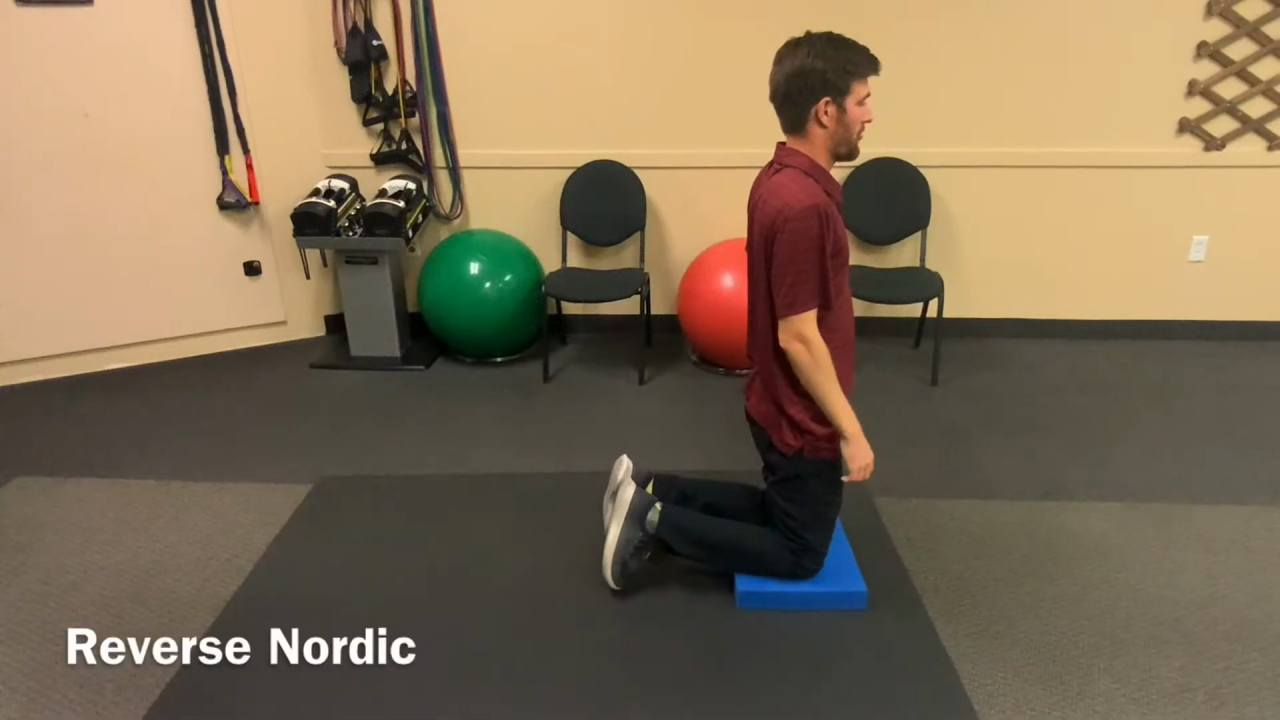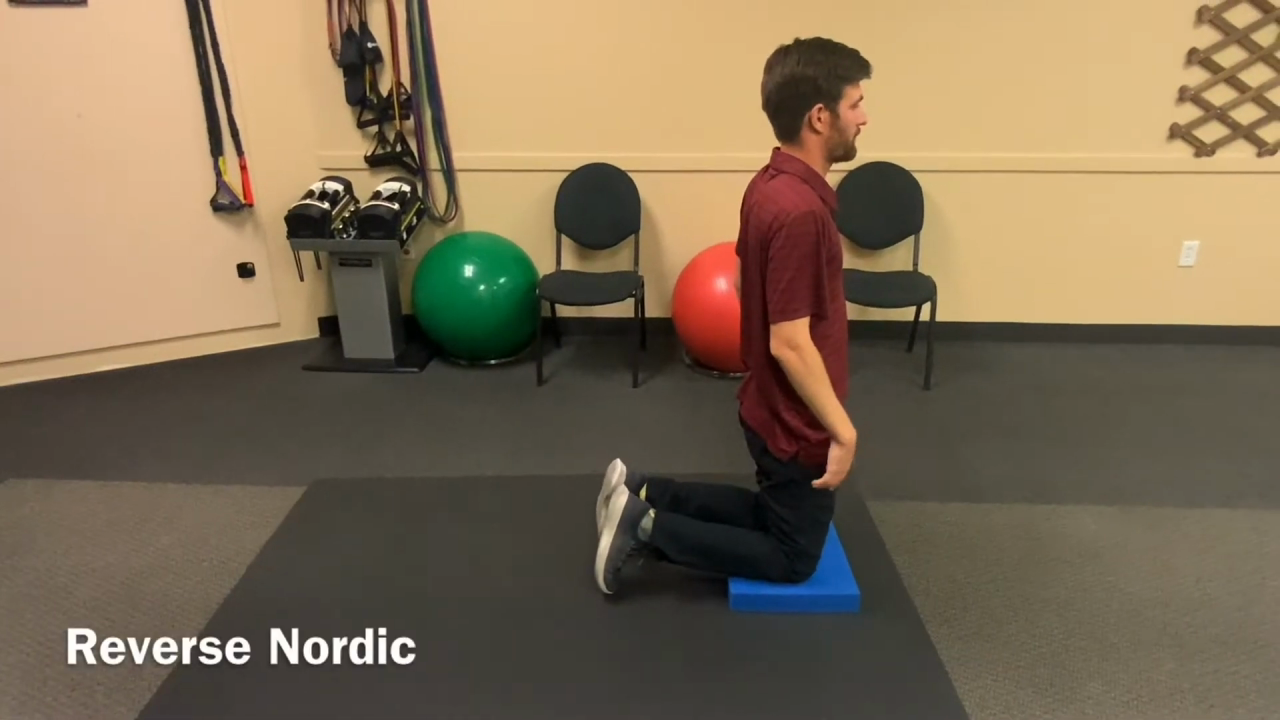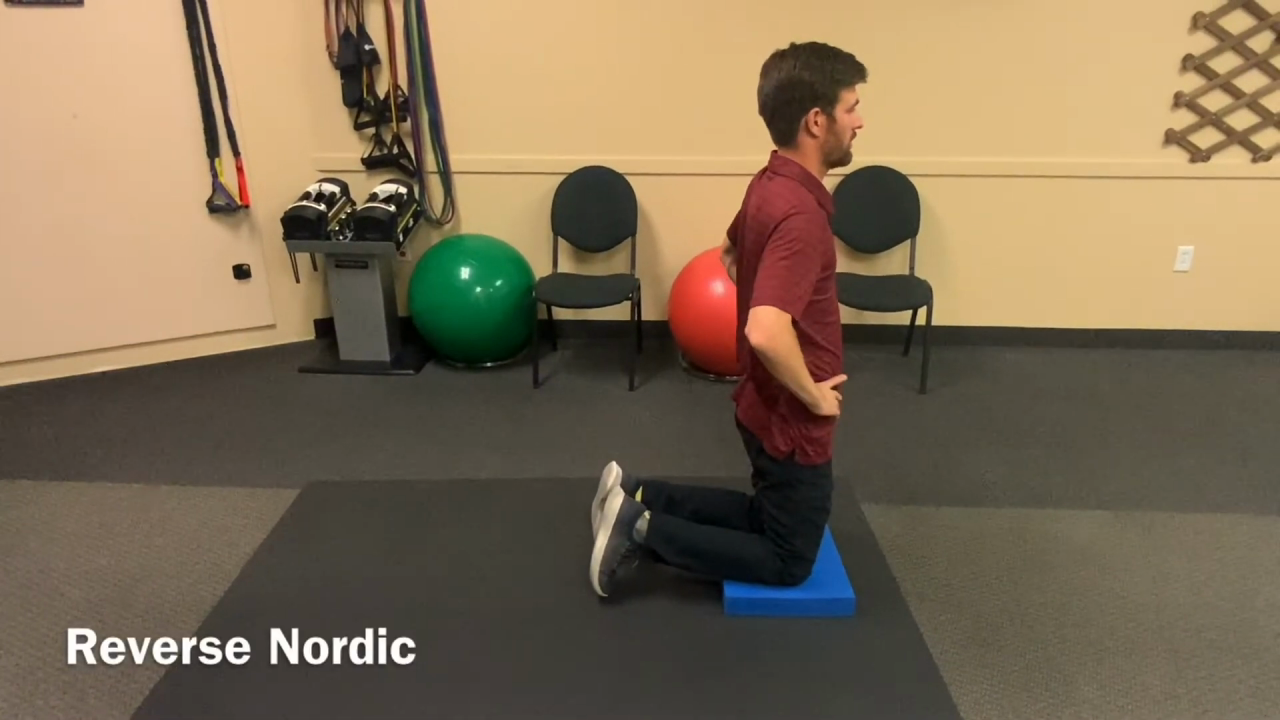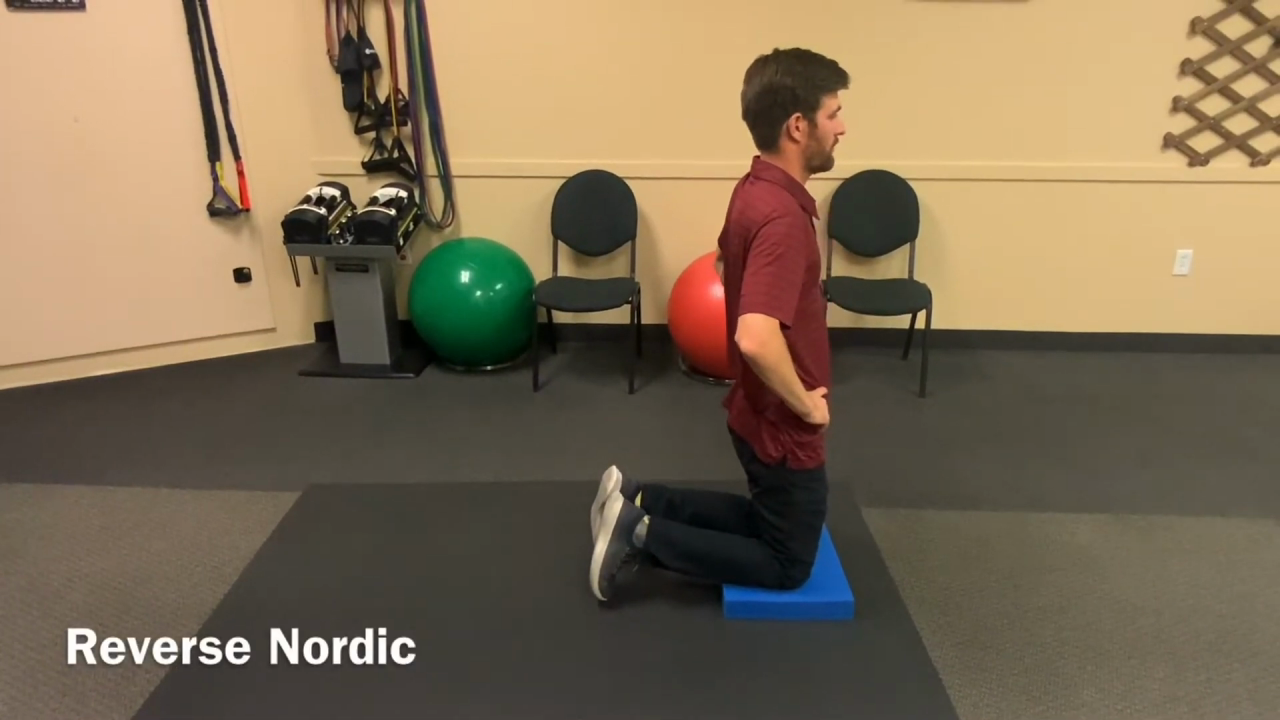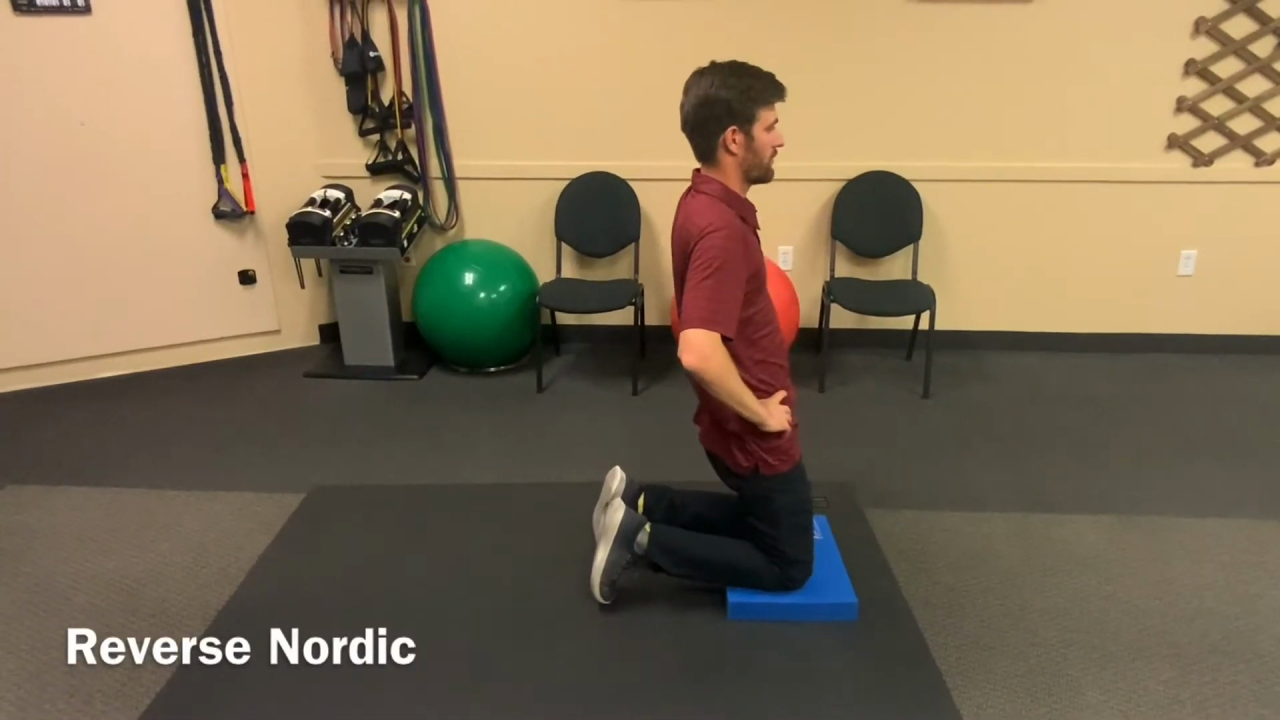
dt=1s
person 1, frame 1
left shoulder: (780, 178)
right shoulder: (803, 204)
right elbow: (799, 336)
right wrist: (850, 431)
left hip: (782, 402)
right hip: (801, 417)
left knee: (783, 515)
right knee: (800, 553)
left ankle: (648, 494)
right ankle: (654, 519)
person 1, frame 2
left shoulder: (771, 184)
right shoulder: (800, 211)
right elbow: (790, 343)
right wrist: (842, 433)
left hip: (772, 404)
right hip: (794, 420)
left knee: (775, 518)
right knee: (793, 557)
left ankle: (642, 495)
right ankle: (646, 525)
person 1, frame 3
left shoulder: (771, 185)
right shoulder: (799, 213)
left elbow: (732, 254)
right elbow: (766, 332)
right wrist: (813, 394)
left hip: (769, 405)
right hip: (790, 420)
left knee: (771, 520)
right knee: (788, 559)
left ankle: (637, 497)
right ankle: (642, 528)
person 1, frame 4
left shoulder: (756, 190)
right shoulder: (782, 217)
left elbow: (725, 262)
right elbow: (756, 338)
right wrist: (805, 404)
left hip: (761, 412)
right hip: (781, 426)
left knee: (767, 524)
right knee: (786, 564)
left ankle: (638, 502)
right ankle: (641, 532)
person 1, frame 5
left shoulder: (707, 202)
right shoulder: (720, 228)
right elbow: (699, 352)
right wrist: (759, 413)
left hip: (741, 423)
right hip: (751, 434)
left knee: (764, 523)
right knee: (788, 565)
left ankle: (638, 504)
right ankle: (641, 537)
